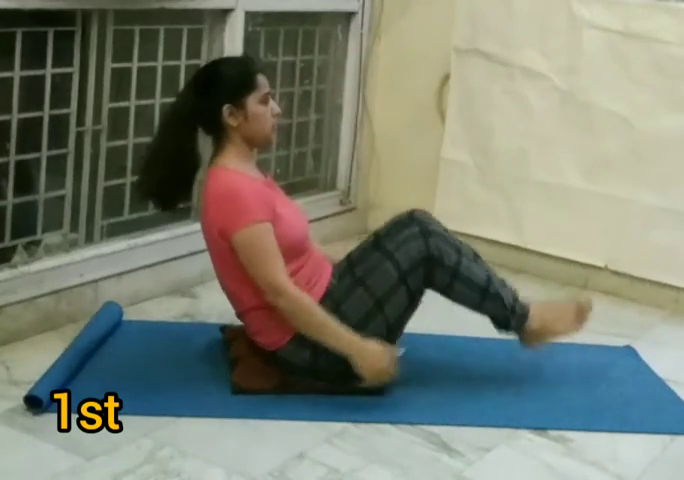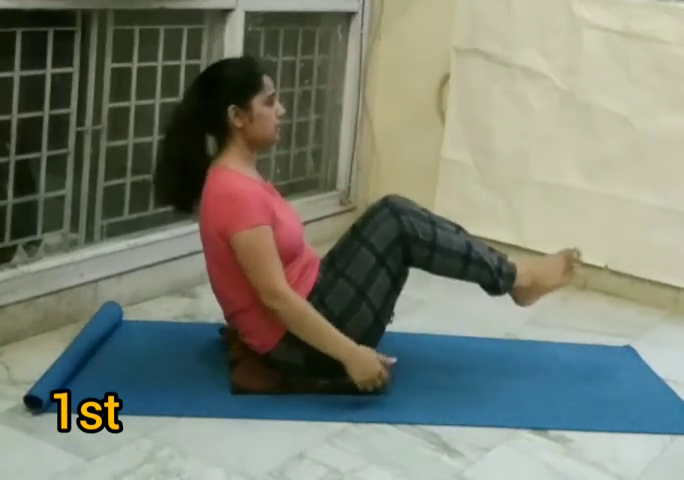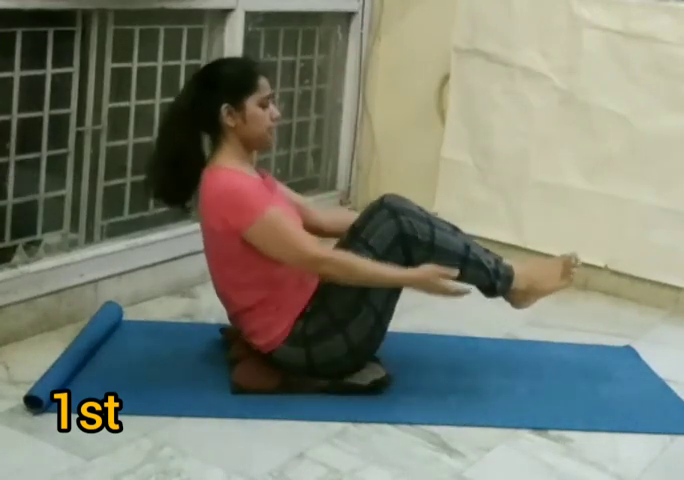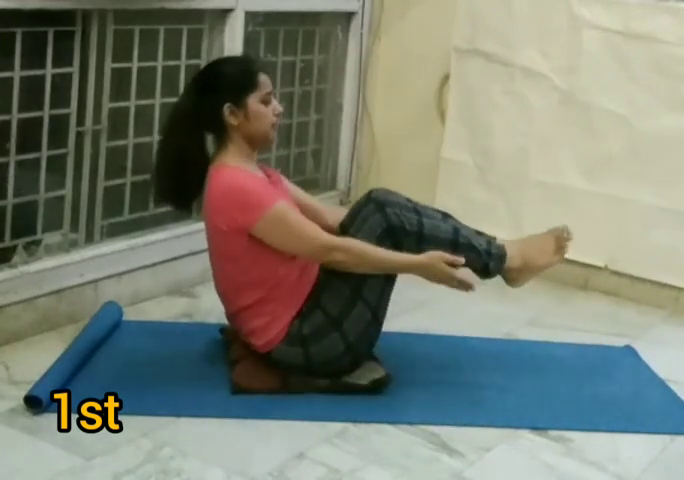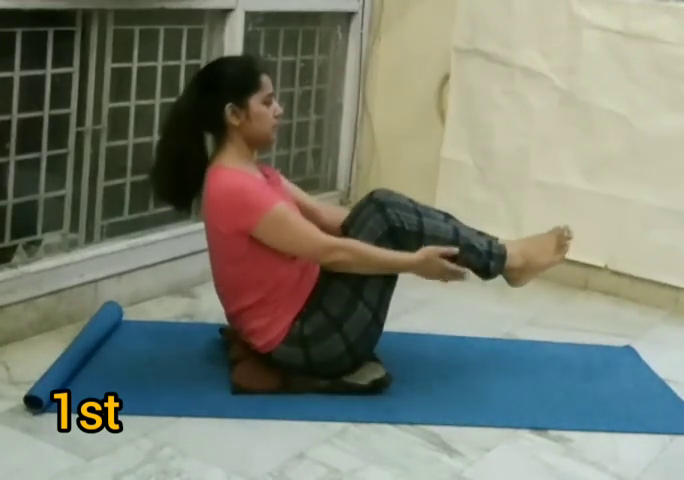
dt=0.5s
person 1, frame 1
left shoulder: (241, 174)
right shoulder: (235, 191)
right elbow: (278, 292)
left wrist: (362, 268)
right wrist: (356, 347)
left hip: (319, 301)
right hip: (307, 340)
left knee: (414, 227)
right knee: (422, 242)
left ankle: (519, 314)
right ankle: (525, 321)
person 1, frame 2
left shoulder: (236, 177)
right shoulder: (234, 194)
right elbow: (275, 295)
left wrist: (367, 283)
right wrist: (350, 353)
left hip: (307, 313)
right hip: (297, 342)
left knee: (394, 217)
right knee: (395, 222)
left ankle: (506, 274)
right ankle: (513, 278)
person 1, frame 3
left shoulder: (242, 175)
right shoulder: (231, 189)
left elbow: (319, 220)
right elbow: (317, 259)
left wrist: (399, 228)
right wrist: (411, 277)
left hip: (306, 313)
right hip: (305, 340)
left knee: (392, 212)
right knee: (394, 219)
left ankle: (504, 276)
right ankle: (510, 282)
person 1, frame 4
left shoulder: (248, 172)
right shoulder: (237, 187)
left elbow: (326, 217)
right elbow: (330, 250)
left wrist: (416, 230)
right wrist: (419, 264)
left hip: (303, 313)
right hip: (304, 341)
left knee: (381, 208)
right knee: (383, 213)
left ankle: (497, 254)
right ankle: (504, 259)
person 1, frame 5
left shoulder: (248, 173)
right shoulder: (236, 188)
left elbow: (323, 216)
right elbow: (330, 252)
left wrist: (411, 235)
right wrist: (415, 262)
left hip: (304, 310)
right hip: (304, 340)
left knee: (381, 207)
right knee: (386, 214)
left ankle: (499, 254)
right ankle: (506, 259)
